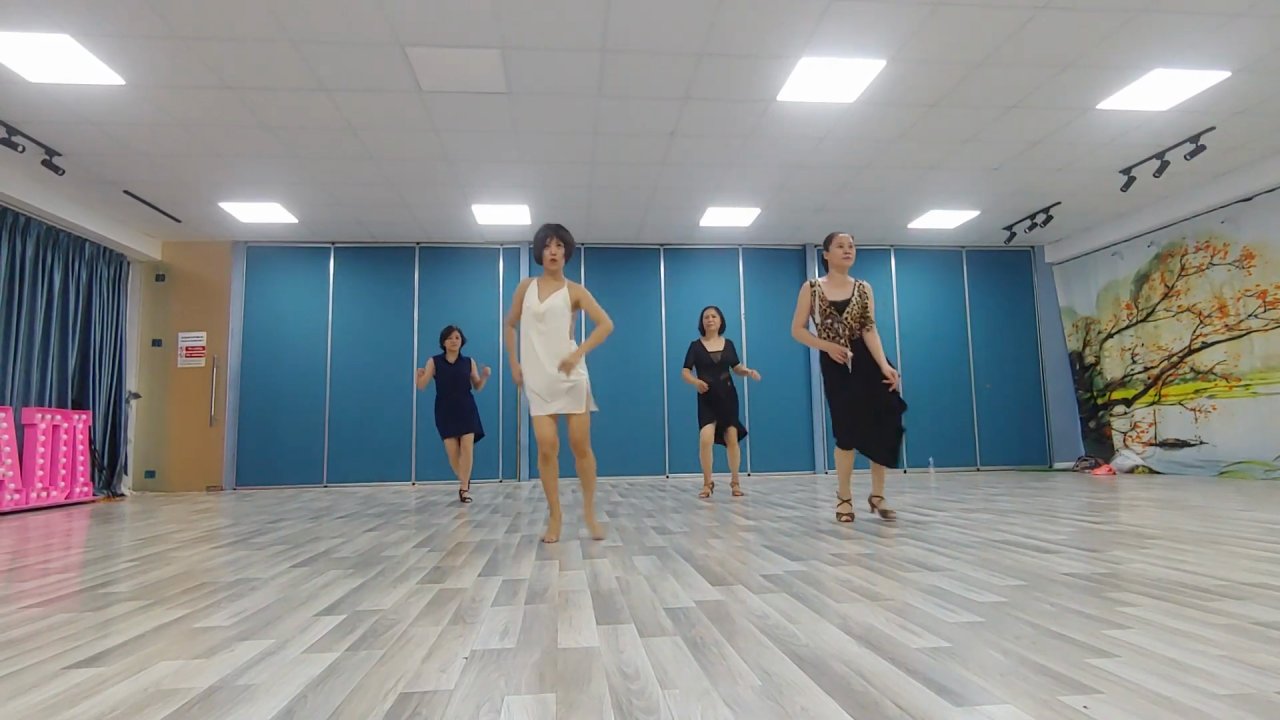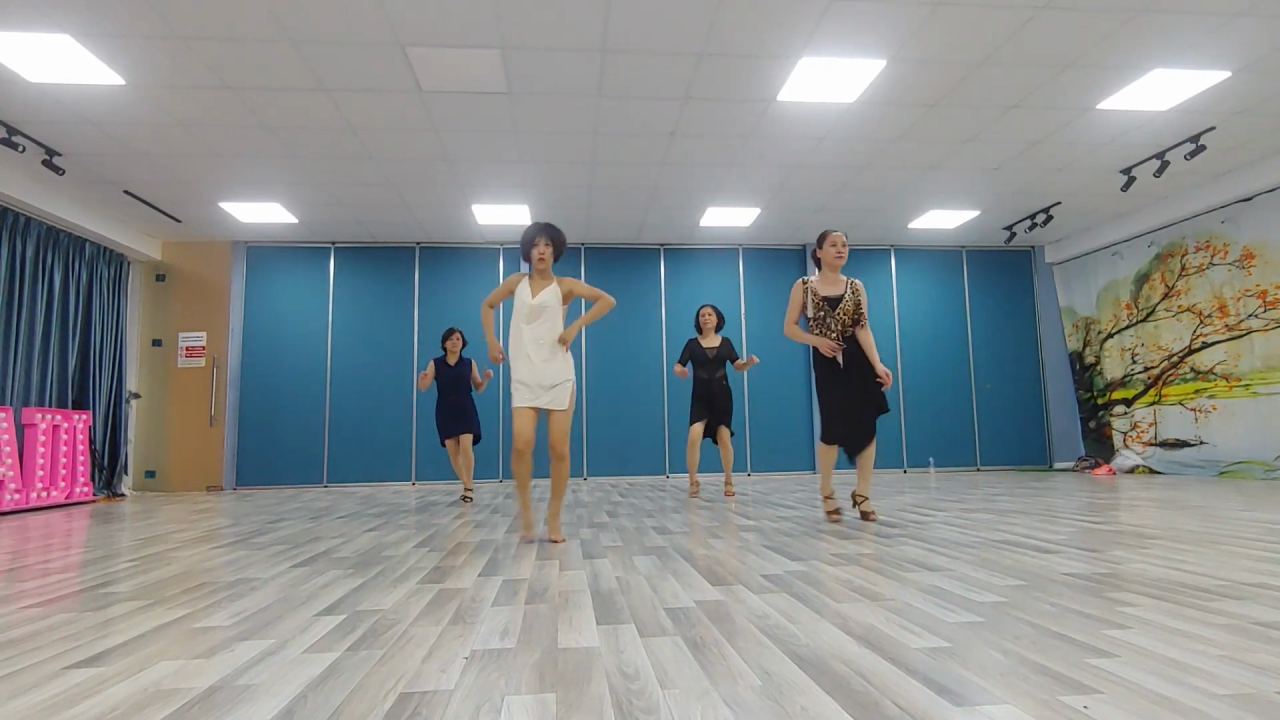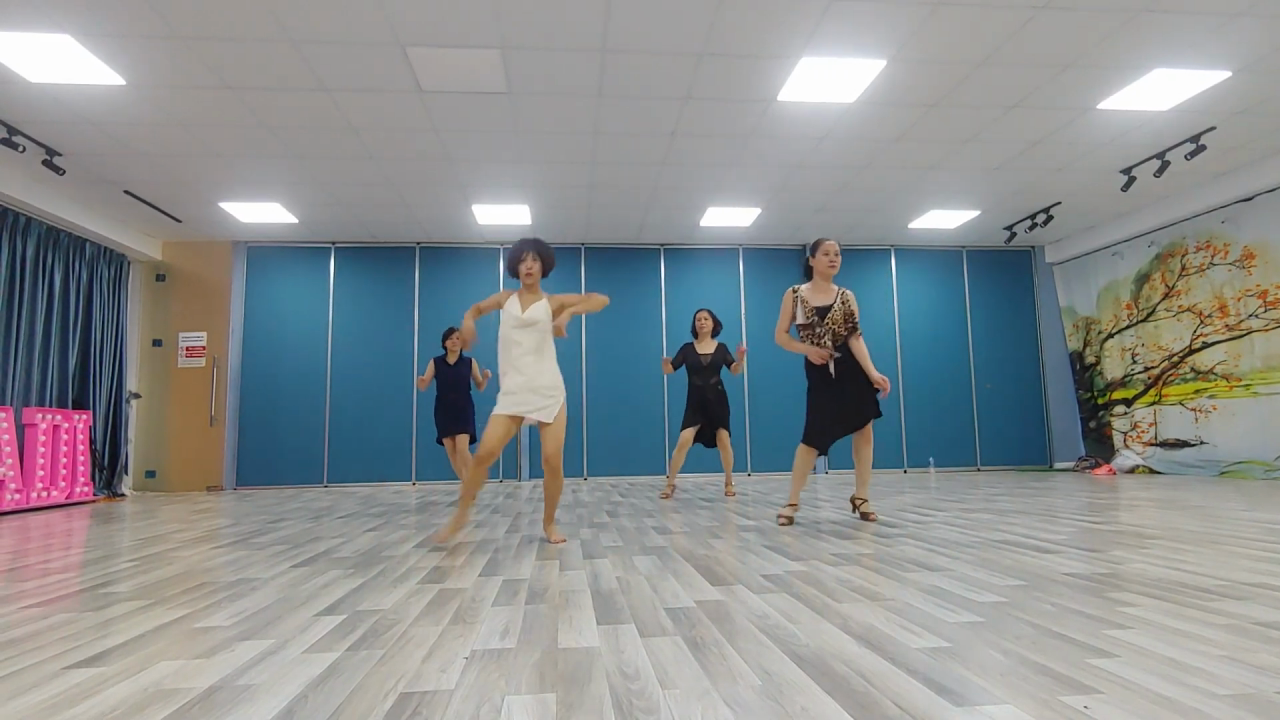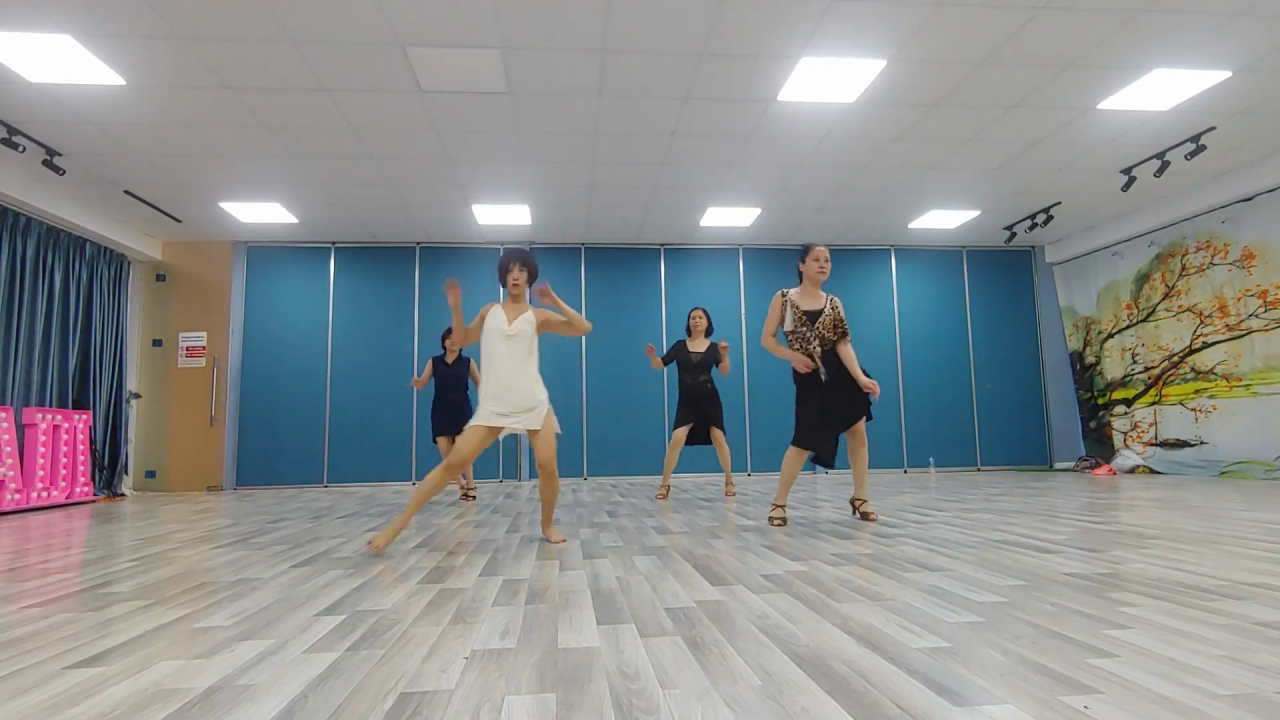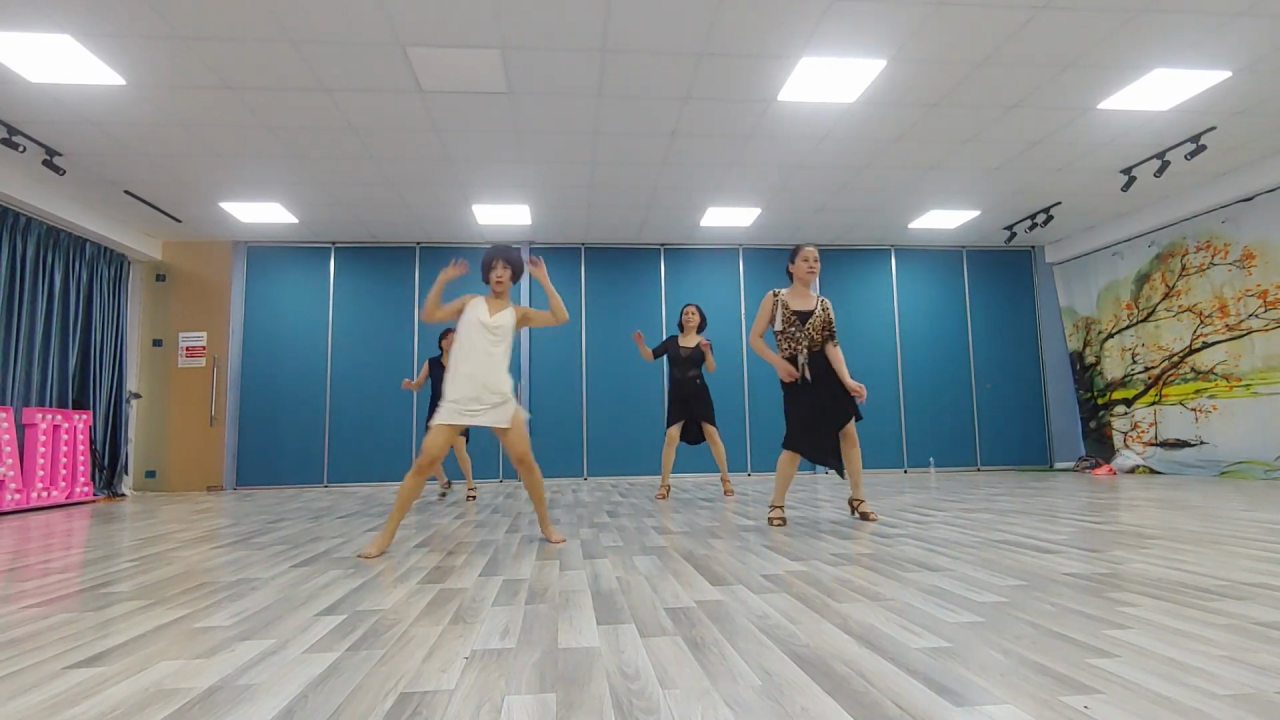
dt=0.1s
person 1, frame 1
left shoulder: (575, 291)
right shoulder: (526, 287)
left elbow: (606, 324)
right elbow: (510, 324)
left wrist: (578, 353)
right wrist: (513, 363)
left hip: (570, 378)
right hip: (537, 382)
left knee: (580, 447)
right knee: (546, 449)
left ankle: (589, 511)
right ankle: (555, 516)
person 1, frame 2
left shoulder: (567, 285)
right shoulder: (516, 282)
left elbow: (608, 301)
right elbow: (488, 304)
left wrist: (575, 327)
right wrist: (491, 344)
left hip: (558, 376)
right hip: (525, 379)
left knee: (559, 448)
right knee: (521, 445)
left ankle: (554, 516)
right ankle: (526, 512)
person 1, frame 3
left shoulder: (554, 302)
right shoulder: (505, 299)
left elbow: (602, 300)
right elbow: (474, 309)
left wrist: (570, 313)
right wrist: (467, 323)
left hip: (549, 391)
right hip: (512, 393)
left knee: (552, 461)
right knee: (484, 454)
left ankle: (549, 523)
right ankle: (459, 517)
person 1, frame 4
left shoulder: (539, 316)
right shoulder: (490, 312)
left elbow: (583, 328)
right elbow: (462, 340)
left wrist: (557, 303)
right wrist: (455, 306)
left hip: (532, 404)
right hip: (492, 405)
left knee: (547, 467)
right knee: (453, 464)
left ankle: (549, 525)
right ankle: (397, 527)
person 1, frame 5
left shoulder: (518, 313)
right shoulder: (470, 302)
left elbow: (561, 317)
right elbow: (428, 315)
left wrist: (544, 279)
right wrist: (442, 279)
left hip: (498, 400)
right hip: (458, 400)
left knee: (525, 461)
right knee: (424, 463)
left ankle: (545, 524)
right ankle: (386, 535)
person 2, frame 1
left shoulder: (863, 288)
right shoulder: (811, 289)
left elbow: (869, 330)
right elbow: (797, 330)
left wrist: (885, 365)
right wrist: (828, 346)
left hip: (867, 363)
right hip: (836, 367)
left knee: (883, 426)
right knee: (849, 432)
left ankle: (877, 495)
right ankle: (844, 498)
person 2, frame 2
left shoulder: (855, 287)
right shoulder: (804, 286)
left elbow: (862, 328)
right elbow: (789, 327)
left wrist: (878, 364)
right wrist: (818, 340)
left hip: (858, 359)
right hip: (827, 362)
left knee: (867, 426)
right knee: (833, 429)
left ankle: (861, 495)
right ankle: (827, 494)
person 2, frame 3
left shoulder: (846, 296)
right shoulder: (794, 294)
left elbow: (855, 337)
right elbow: (780, 335)
left wrist: (872, 372)
right wrist: (808, 349)
left hip: (851, 366)
right hip: (820, 369)
left knee: (864, 429)
right knee: (814, 436)
left ankle: (860, 499)
right ankle: (792, 501)
person 2, frame 4
left shoulder: (834, 303)
right shoulder: (783, 298)
left elbow: (843, 343)
right elbow: (767, 338)
left wrist: (861, 377)
right wrist: (794, 357)
left hip: (839, 371)
right hip: (808, 375)
left knee: (857, 430)
right knee: (804, 439)
left ankle: (859, 498)
right ankle: (779, 503)
person 2, frame 5
left shoulder: (824, 305)
right shoulder: (774, 298)
left elbow: (832, 345)
right elbow: (755, 338)
left wrist: (848, 380)
right wrist: (778, 362)
left hip: (827, 373)
right hip: (796, 377)
left knee: (848, 432)
right knee: (796, 442)
left ankle: (857, 499)
right ankle: (777, 504)
person 3, frame 1
left shoulder: (728, 344)
right shoulder: (696, 346)
left elbow: (737, 367)
right elbow: (685, 372)
left wrist: (749, 371)
right wrist: (695, 382)
left hip: (728, 396)
right hip: (706, 400)
left knee: (732, 439)
right knee: (705, 439)
left ankle: (735, 482)
right ankle: (707, 483)
person 3, frame 2
left shoulder: (725, 342)
right shoulder: (692, 343)
left elbow: (739, 365)
right elbow: (678, 366)
left wrist: (750, 360)
right wrist: (679, 370)
left hip: (722, 395)
right hip: (700, 396)
left knee: (724, 439)
right knee: (694, 437)
left ankle: (728, 482)
right ankle: (693, 481)
person 3, frame 3
left shoulder: (720, 348)
right shoulder: (687, 348)
left elbow: (735, 370)
right elbow: (669, 369)
left wrist: (740, 358)
right wrist: (665, 364)
left hip: (717, 399)
right hip: (694, 401)
left knee: (723, 441)
right knee: (684, 441)
left ankle: (728, 483)
right ankle: (670, 483)
person 3, frame 4
left shoulder: (713, 347)
right shoulder: (680, 346)
left elbow: (724, 371)
right elbow: (660, 364)
left wrist: (724, 354)
right wrist: (652, 355)
left hip: (709, 398)
right hip: (686, 400)
left knee: (718, 439)
right knee: (676, 440)
left ankle: (729, 482)
right ankle: (665, 484)
person 3, frame 5
left shoulder: (703, 343)
right shoulder: (671, 341)
left elbow: (711, 368)
right elbow: (650, 356)
left wrist: (707, 351)
right wrist: (640, 344)
left hip: (699, 394)
right hip: (676, 396)
left knee: (712, 435)
right knee: (671, 438)
left ankle: (725, 479)
right ankle: (664, 484)
person 4, frame 1
left shoulder: (469, 362)
right shoulder: (434, 362)
left elbow: (477, 387)
right elbow: (422, 385)
left wrist: (484, 376)
right wrist: (418, 377)
left hip: (466, 409)
right hip: (445, 410)
left knee: (467, 448)
right knee: (452, 452)
left ankle: (464, 488)
right ankle: (463, 483)
person 4, frame 2
left shoulder: (470, 364)
right shoulder: (435, 364)
left elbow: (479, 388)
right elbow: (424, 387)
left wrist: (486, 378)
right wrist: (422, 380)
left hip: (466, 410)
right hip: (445, 411)
left knee: (466, 449)
right knee: (452, 451)
left ankle: (469, 487)
right ankle: (465, 485)
person 4, frame 3
left shoulder: (470, 362)
right shoulder: (435, 363)
left elbow: (480, 387)
right elbow: (423, 387)
left wrist: (486, 378)
right wrist: (420, 382)
left hip: (464, 409)
right hip: (444, 410)
left knee: (462, 448)
right knee: (451, 451)
person 4, frame 4
left shoulder: (468, 363)
right shoulder: (434, 362)
left elbow: (479, 385)
right elbow: (422, 384)
right wrist: (415, 383)
left hip: (461, 409)
right hip: (440, 410)
right knee: (444, 450)
left ankle: (471, 485)
right ankle: (462, 484)
person 4, frame 5
right shoulder: (431, 363)
right elbow: (418, 385)
right wrist: (410, 384)
right hip: (437, 410)
left knee: (460, 450)
left ankle: (471, 486)
right ankle: (443, 482)
